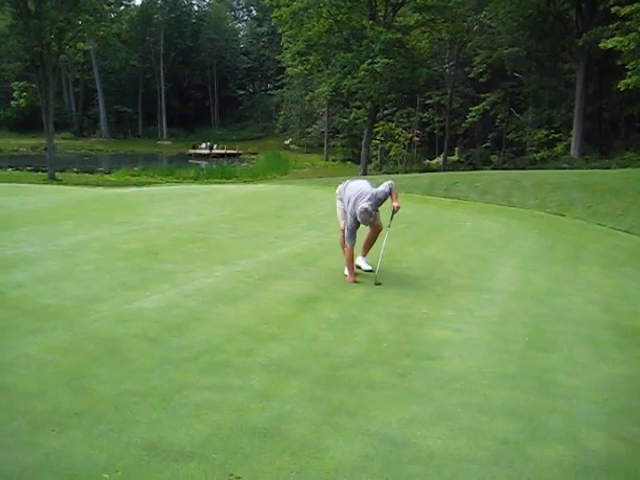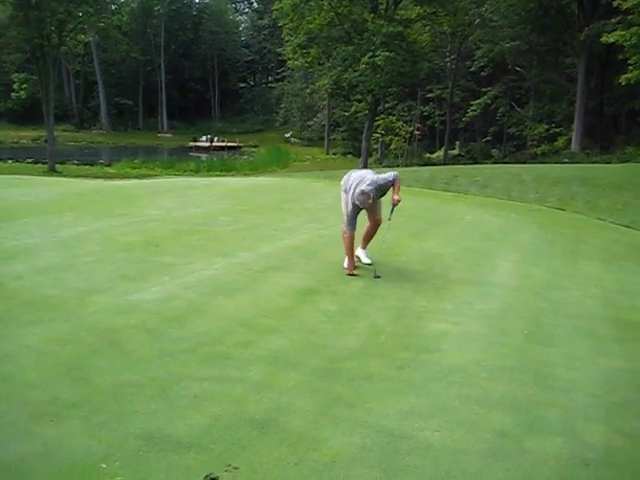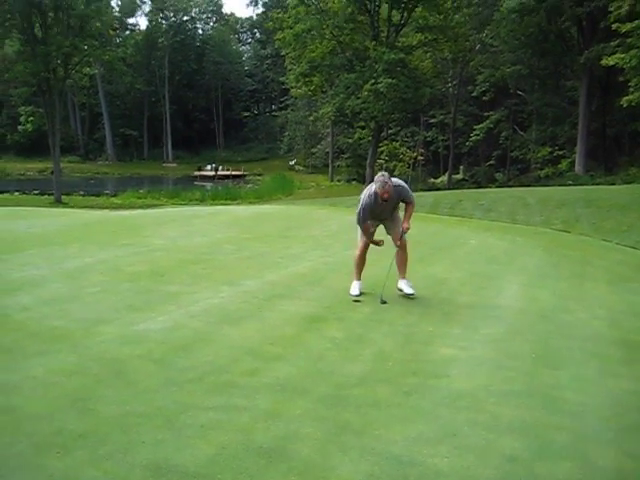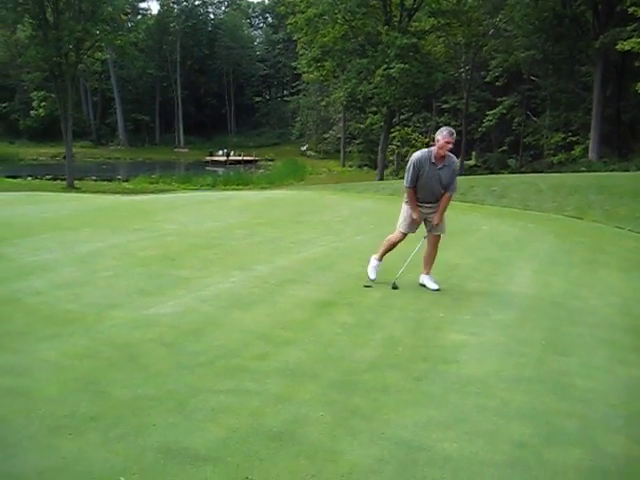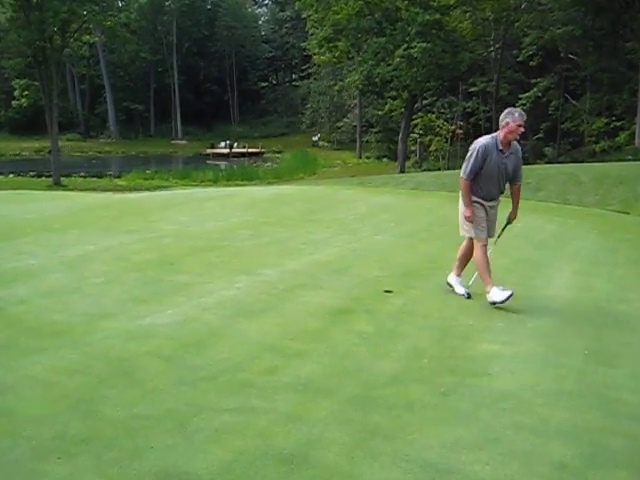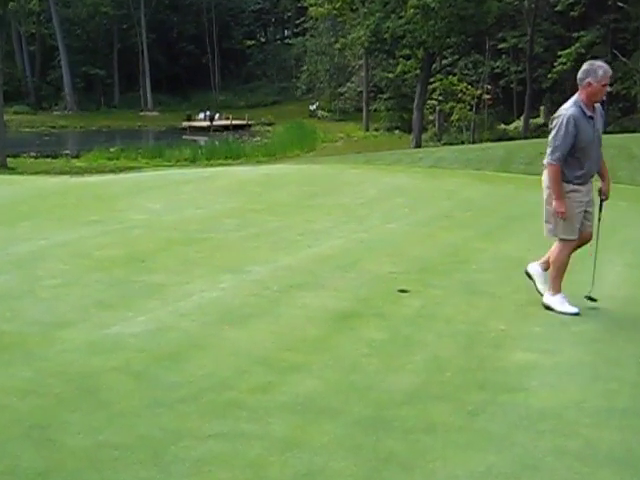
dt=0.4s
person 1, frame 1
left shoulder: (376, 197)
right shoulder: (353, 218)
left elbow: (390, 184)
right elbow: (349, 248)
left wrist: (395, 201)
right wrist: (351, 274)
left knee: (378, 227)
right knee: (344, 227)
left ankle: (361, 258)
right ankle: (348, 265)
person 1, frame 2
left shoulder: (379, 183)
right shoulder: (352, 205)
left elbow: (395, 175)
right elbow: (348, 234)
left wrist: (396, 194)
right wrist: (351, 262)
left knee: (376, 220)
right knee: (347, 224)
left ankle: (361, 250)
right ankle: (348, 258)
person 1, frame 3
left shoulder: (400, 187)
right shoulder: (367, 199)
left elbow: (410, 202)
right elbow: (361, 221)
left wrist: (406, 221)
right wrist: (372, 240)
left hip: (391, 215)
right hip: (369, 220)
left knee: (402, 243)
right knee: (363, 246)
left ankle: (402, 281)
right ankle: (356, 282)
person 1, frame 4
left shoulder: (453, 163)
right shoulder: (418, 158)
left elbow: (449, 191)
right elbow: (408, 186)
left wrist: (440, 214)
right wrist: (415, 211)
left hip: (435, 205)
right hip: (414, 203)
left knee: (434, 238)
right knee: (400, 235)
left ankle: (426, 276)
right ankle: (377, 259)
person 1, frame 5
left shoulder: (516, 150)
right shoulder: (483, 145)
left elbow: (515, 181)
right elbow: (465, 176)
left wrist: (515, 208)
right wrist: (467, 206)
left hip: (492, 201)
right hip: (474, 199)
left knee: (473, 240)
right knee: (479, 242)
left ankle: (455, 277)
right ankle: (492, 290)
person 1, frame 6
left shoulder: (597, 111)
right shoulder: (569, 116)
right elbow: (553, 161)
left wrist: (605, 179)
right wrist: (558, 198)
left hip: (583, 185)
right hip: (564, 187)
left knee: (584, 235)
right knee: (566, 239)
left ankle: (540, 267)
